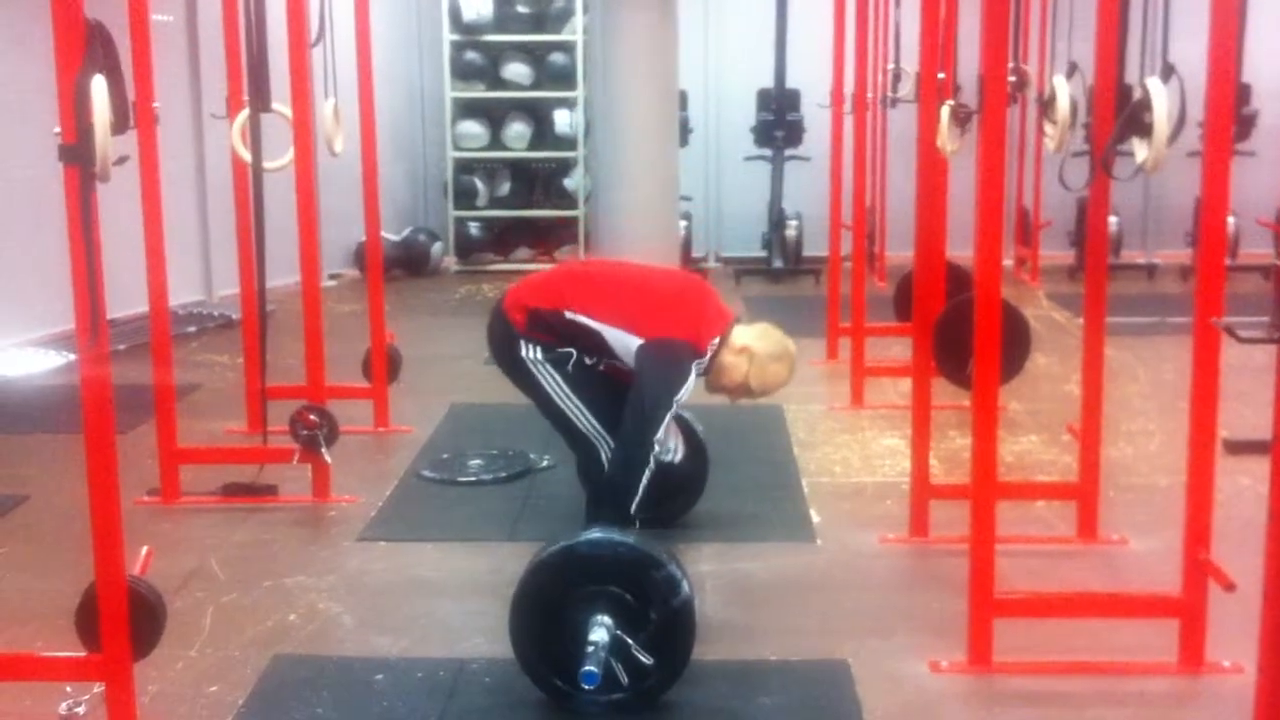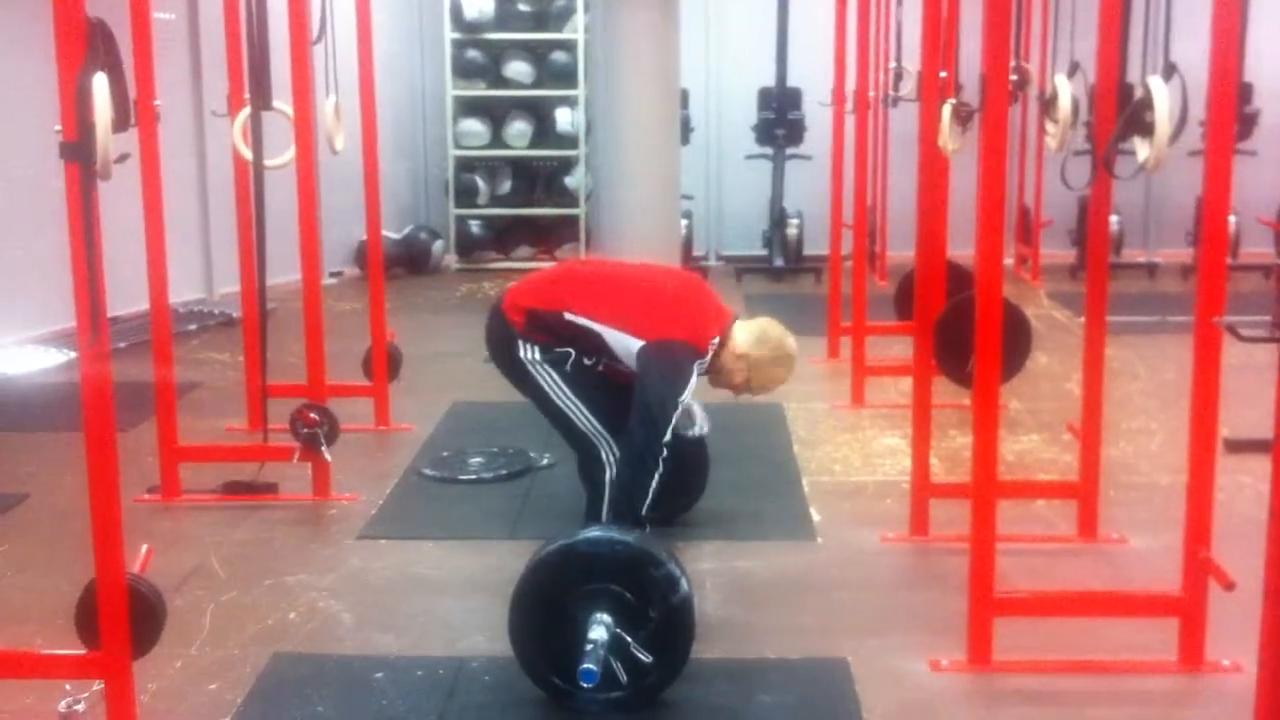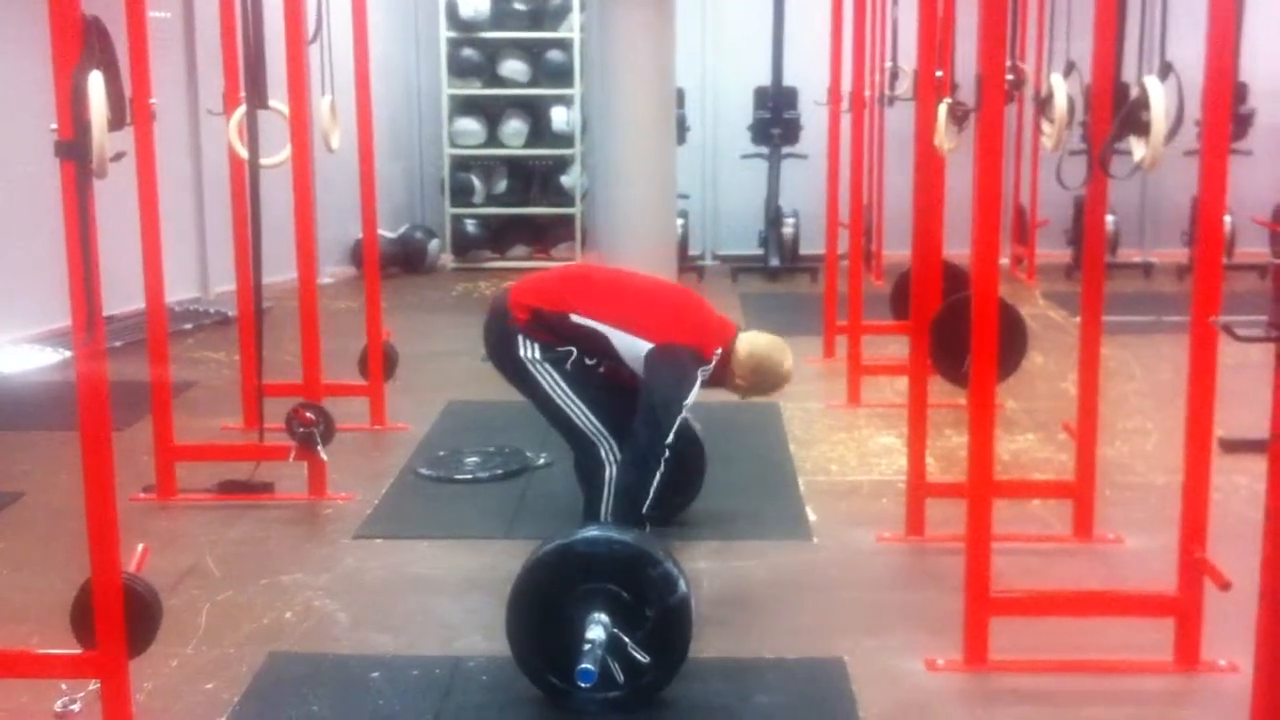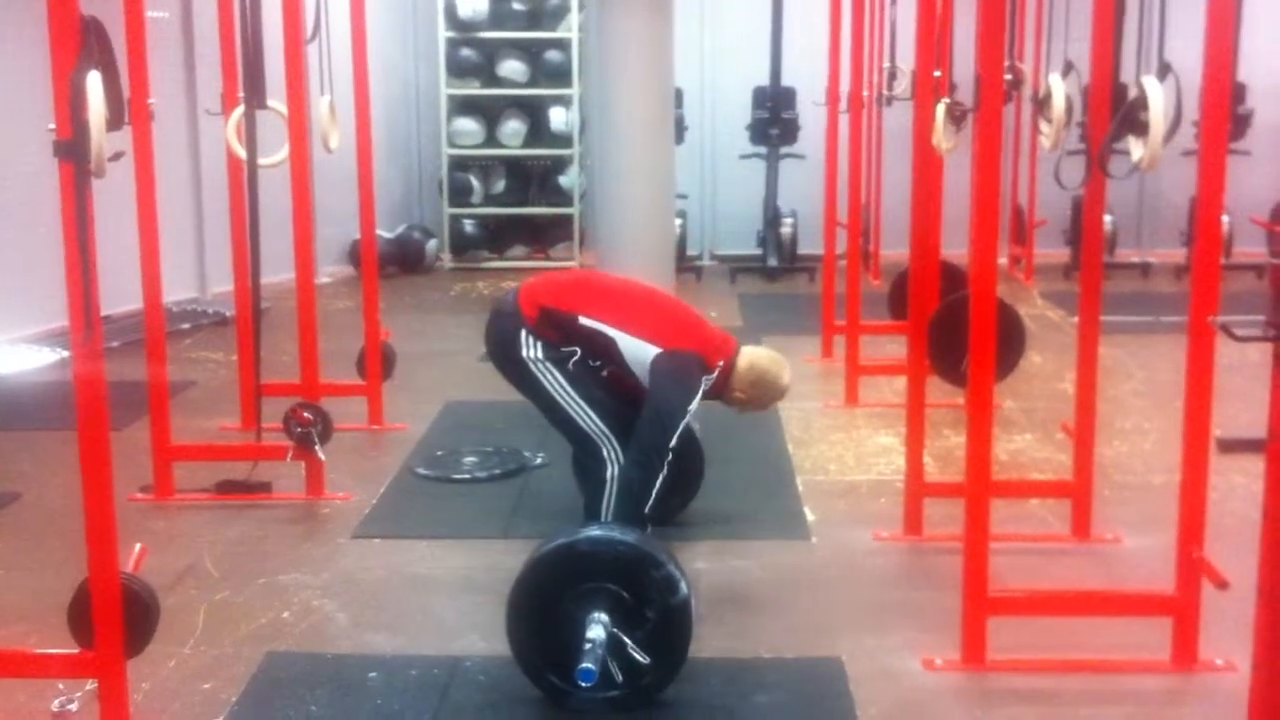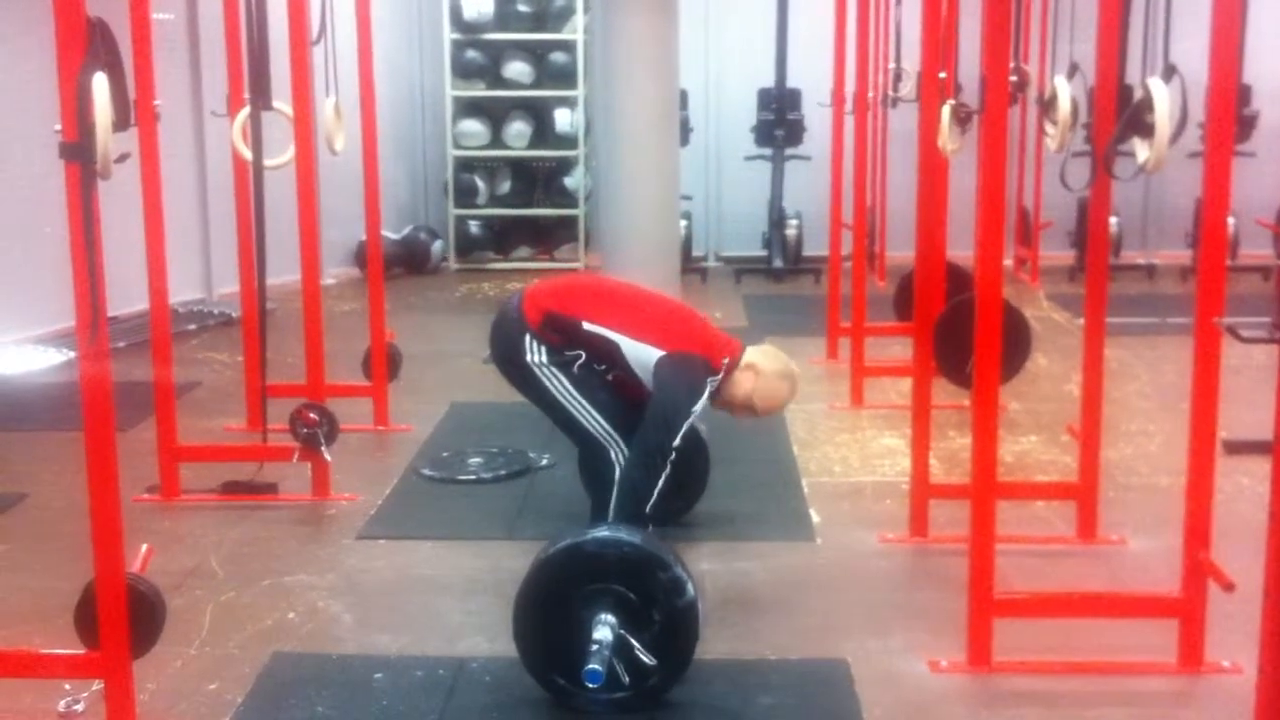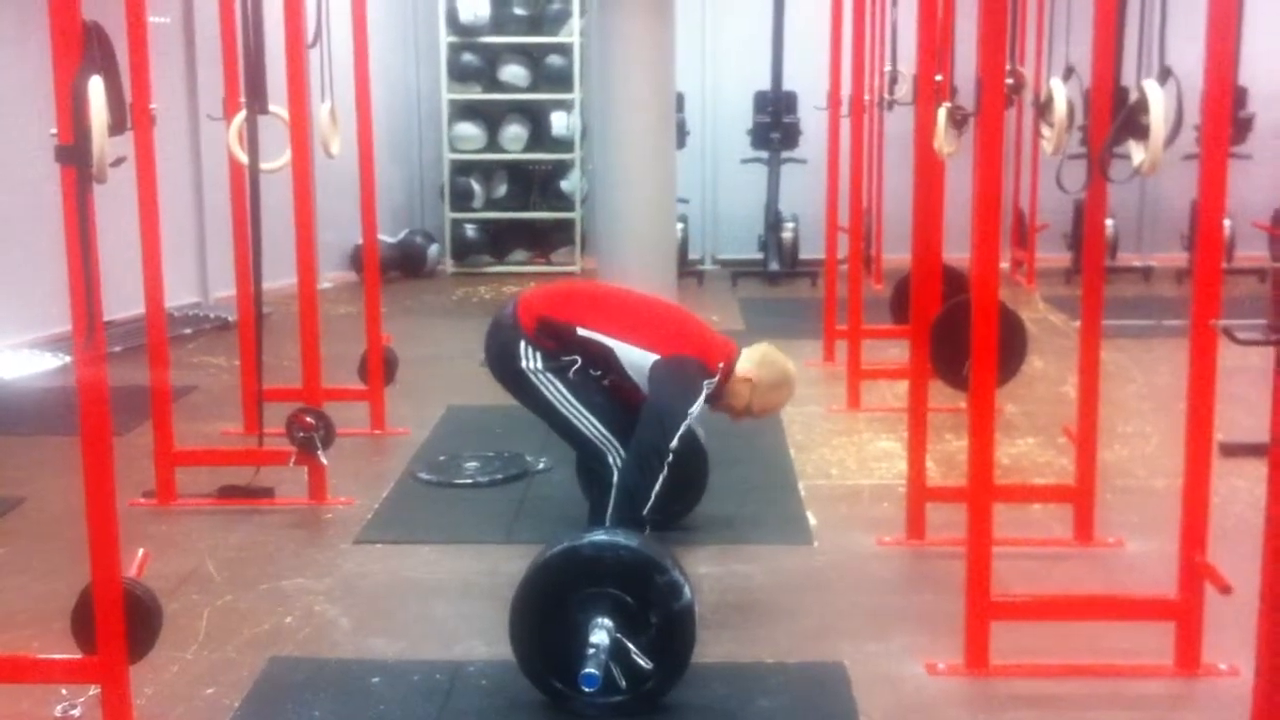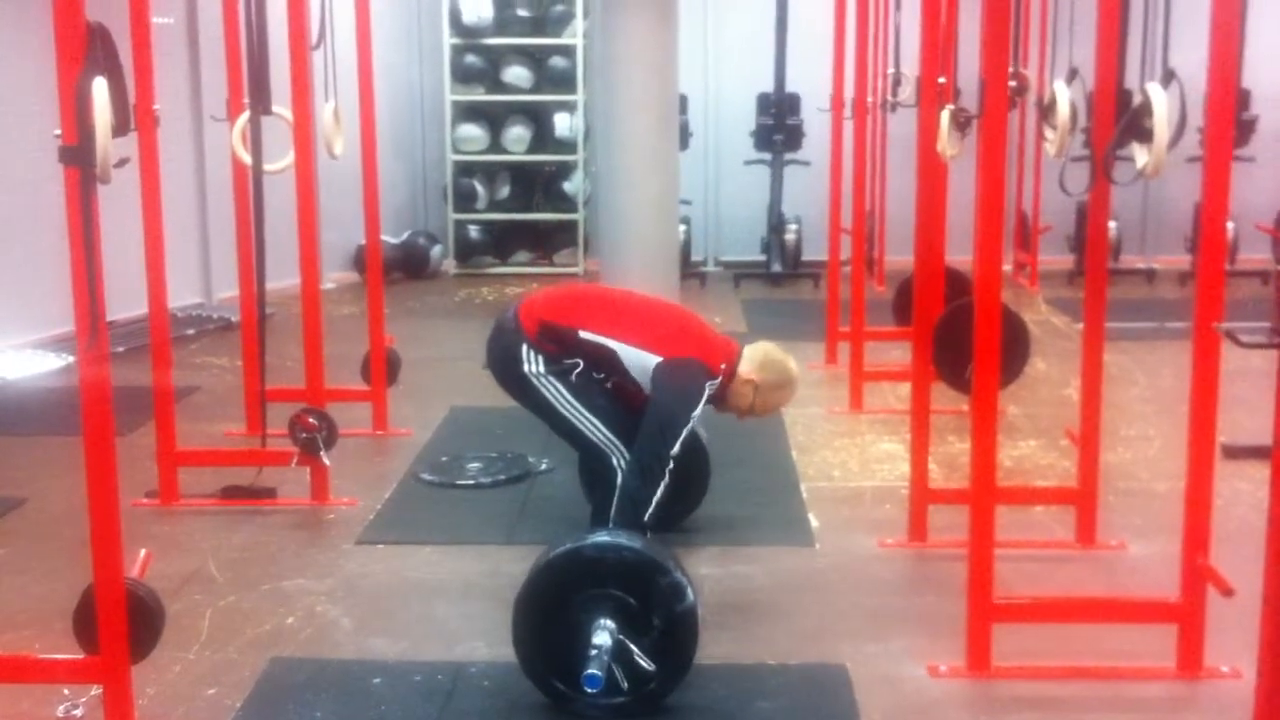
dt=0.4s
person 1, frame 1
left shoulder: (706, 313)
right shoulder: (680, 354)
right elbow: (635, 447)
left wrist: (661, 414)
left hip: (551, 313)
right hip: (525, 328)
left knee: (624, 420)
right knee: (606, 449)
person 1, frame 2
left shoulder: (707, 315)
right shoulder: (680, 355)
right elbow: (645, 449)
left hip: (547, 312)
right hip: (522, 328)
left knee: (628, 424)
right knee: (609, 451)
person 1, frame 3
left shoulder: (706, 333)
right shoulder: (683, 362)
right elbow: (646, 451)
left hip: (542, 311)
right hip: (521, 329)
left knee: (627, 424)
right knee: (608, 451)
person 1, frame 4
left shoulder: (705, 347)
right shoulder: (687, 371)
right elbow: (649, 454)
left hip: (544, 311)
right hip: (524, 329)
left knee: (627, 429)
right knee: (610, 451)
person 1, frame 5
left shoulder: (710, 351)
right shoulder: (692, 373)
right elbow: (650, 457)
left hip: (551, 318)
right hip: (527, 334)
left knee: (632, 432)
right knee: (618, 452)
person 1, frame 6
left shoulder: (707, 354)
right shoulder: (690, 375)
right elbow: (645, 460)
left hip: (544, 324)
right hip: (523, 341)
left knee: (629, 436)
right knee: (616, 455)
person 1, frame 7
left shoulder: (707, 353)
right shoulder: (693, 376)
left elbow: (654, 436)
right elbow: (651, 461)
left hip: (544, 325)
right hip: (524, 346)
left knee: (632, 436)
right knee: (619, 456)
